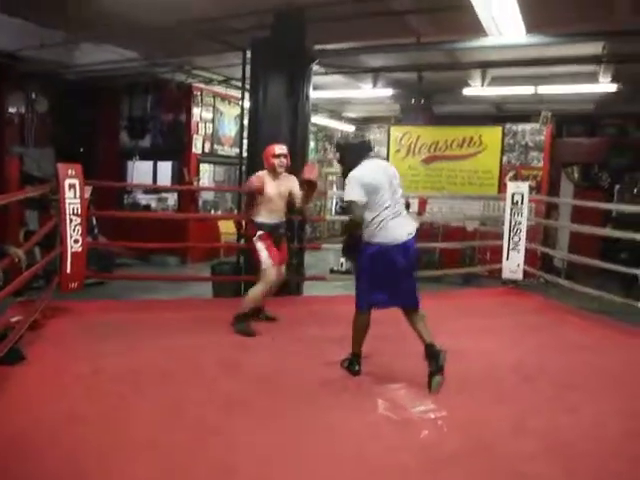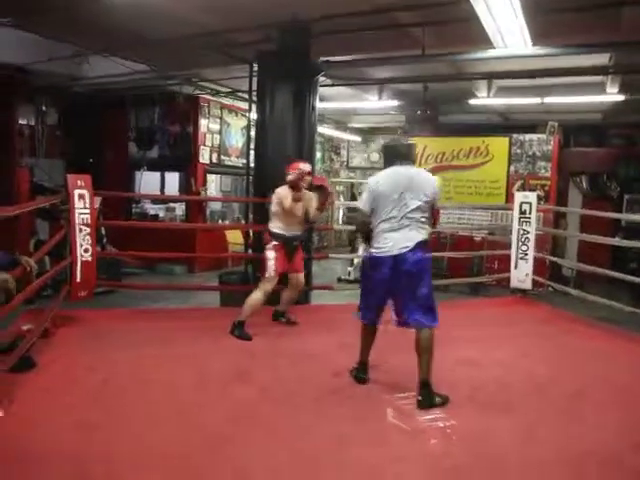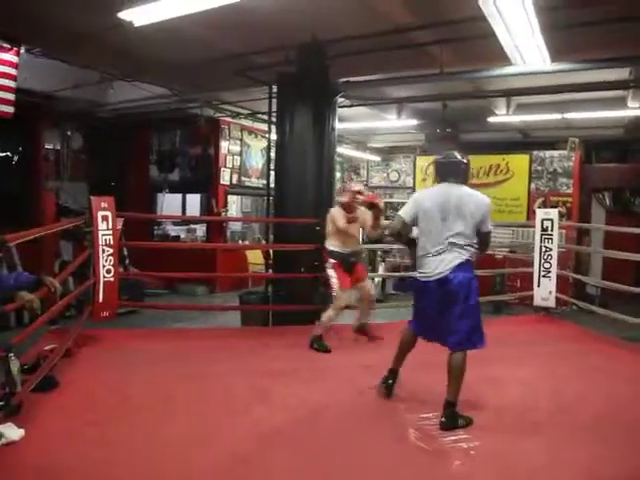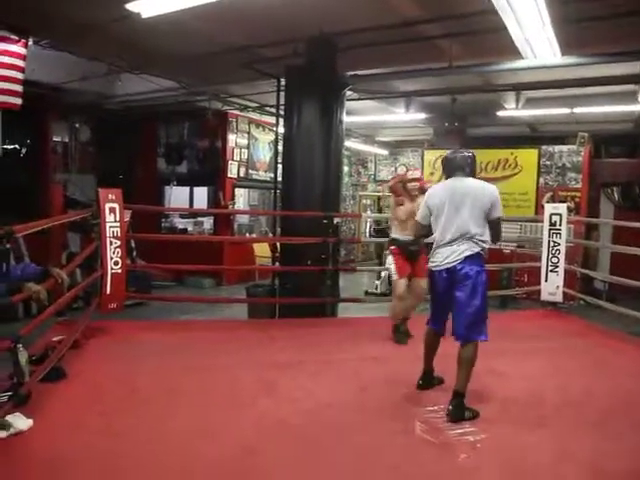
dt=0.4s
person 1, frame 1
left shoulder: (356, 175)
right shoulder: (387, 167)
left elbow: (355, 216)
left wrist: (350, 239)
left hip: (378, 245)
right hip: (406, 240)
left knee: (364, 304)
right knee: (409, 304)
left ankle: (355, 359)
right ankle: (432, 351)
person 1, frame 2
left shoulder: (376, 181)
right shoulder: (429, 180)
left elbow: (362, 222)
right elbow: (433, 219)
left hip: (381, 254)
right hip: (414, 253)
left knee: (371, 314)
right knee: (423, 322)
left ankle: (362, 368)
right ankle: (425, 390)
person 1, frame 3
left shoulder: (422, 197)
right shoulder: (480, 201)
left elbow: (395, 230)
right elbow: (483, 246)
left wrist: (414, 243)
left hip: (427, 273)
right hip: (459, 274)
left knee: (416, 325)
right knee: (458, 343)
left ankle: (391, 375)
right ankle: (449, 412)
person 1, frame 4
left shoulder: (433, 192)
right shoulder: (488, 190)
left elbow: (421, 232)
right elbow: (496, 235)
left hip: (439, 264)
right hip: (470, 264)
left knee: (436, 323)
right knee: (471, 333)
left ankle: (427, 375)
right ankle: (457, 402)
person 2, frame 1
left shoulder: (291, 180)
right shoulder: (259, 178)
left elbow: (300, 205)
right elbow: (251, 208)
left wrist: (309, 190)
right wrist: (252, 194)
left hip: (279, 230)
right hip: (262, 231)
left knee: (278, 275)
right knee: (269, 278)
left ankle: (255, 308)
right ankle: (240, 317)
person 2, frame 2
left shoulder: (309, 195)
right shoulder: (282, 191)
left elbow: (315, 217)
right elbow: (294, 212)
left wrist: (323, 199)
right wrist: (296, 190)
left hip: (295, 242)
right hip: (276, 242)
left knee: (299, 283)
right knee: (267, 287)
left ankle: (279, 312)
right ankle: (238, 324)
person 2, frame 3
left shoulder: (363, 212)
right shoulder: (336, 212)
left elbow: (373, 233)
right elbow: (350, 231)
left wrist: (377, 215)
right wrist: (349, 211)
left hip: (353, 257)
right hip: (336, 259)
left knee: (370, 294)
right knee: (339, 303)
left ankle: (361, 325)
right ankle: (316, 338)
person 2, frame 4
left shoulder: (424, 199)
right shoulder: (398, 199)
right elbow: (401, 217)
right wrist: (399, 195)
left hip: (417, 247)
right hip: (399, 247)
left knee: (420, 290)
right knee: (400, 292)
left ankle: (403, 321)
right ankle: (396, 327)
